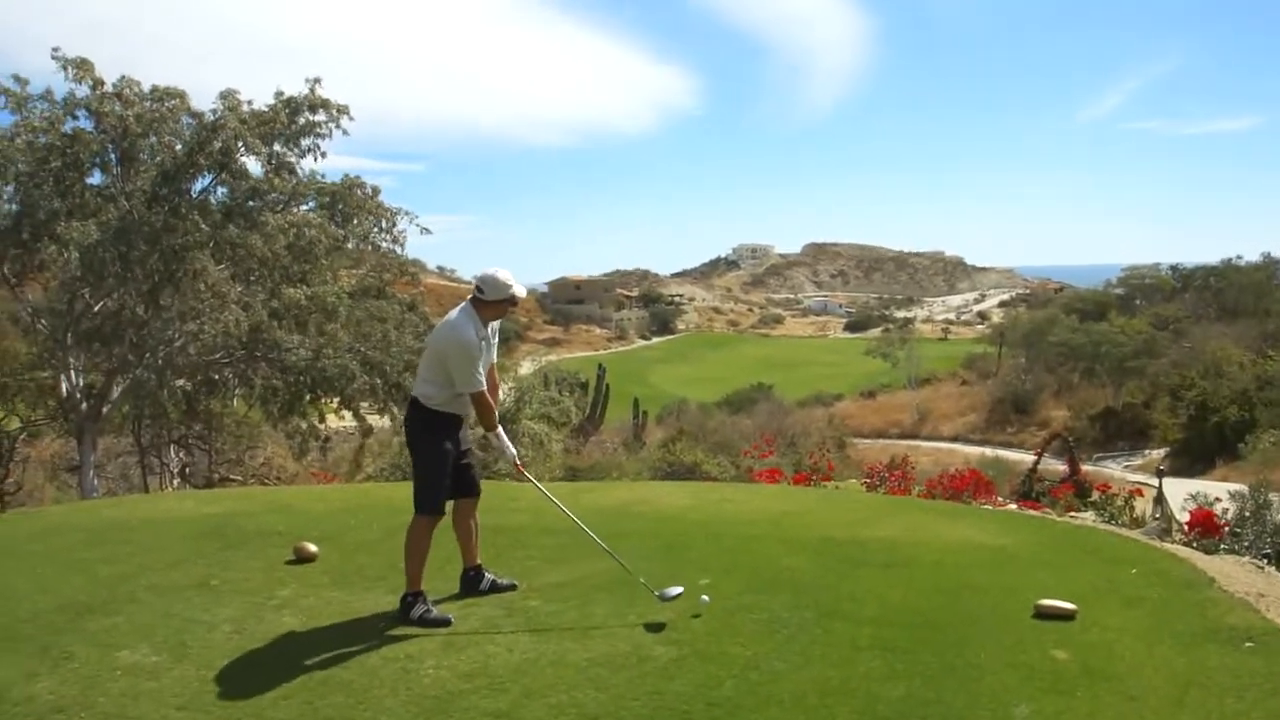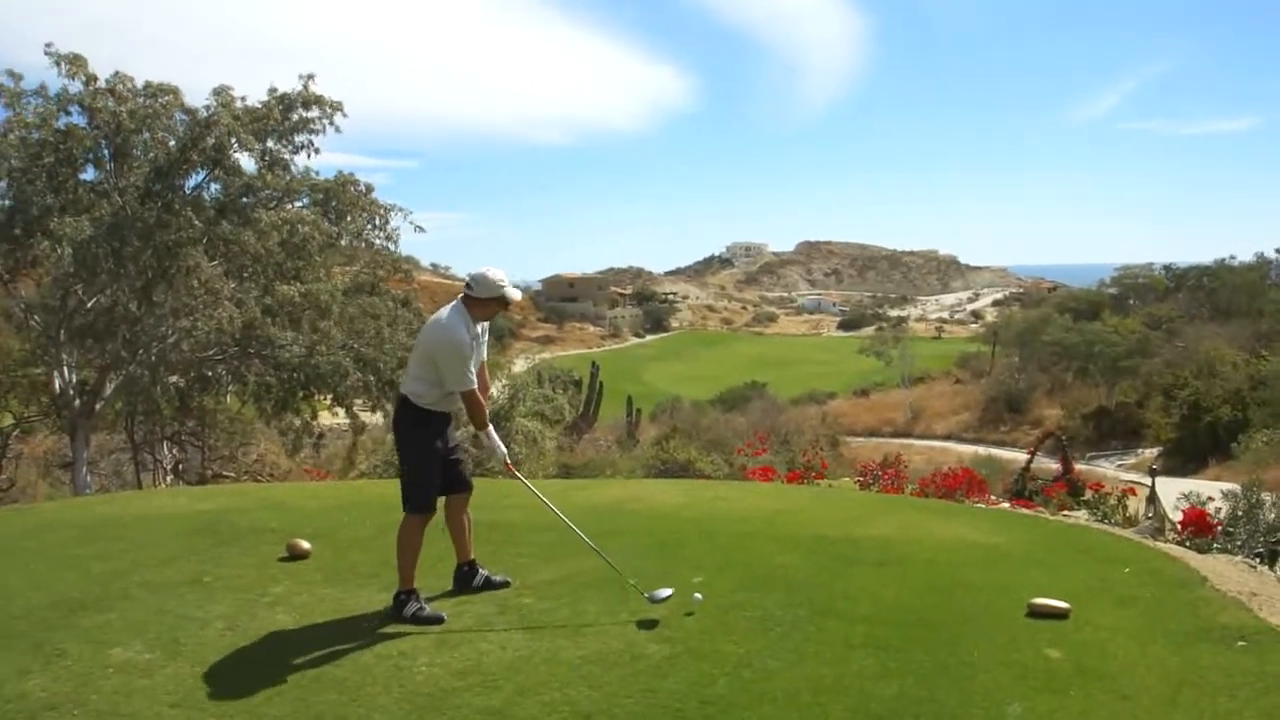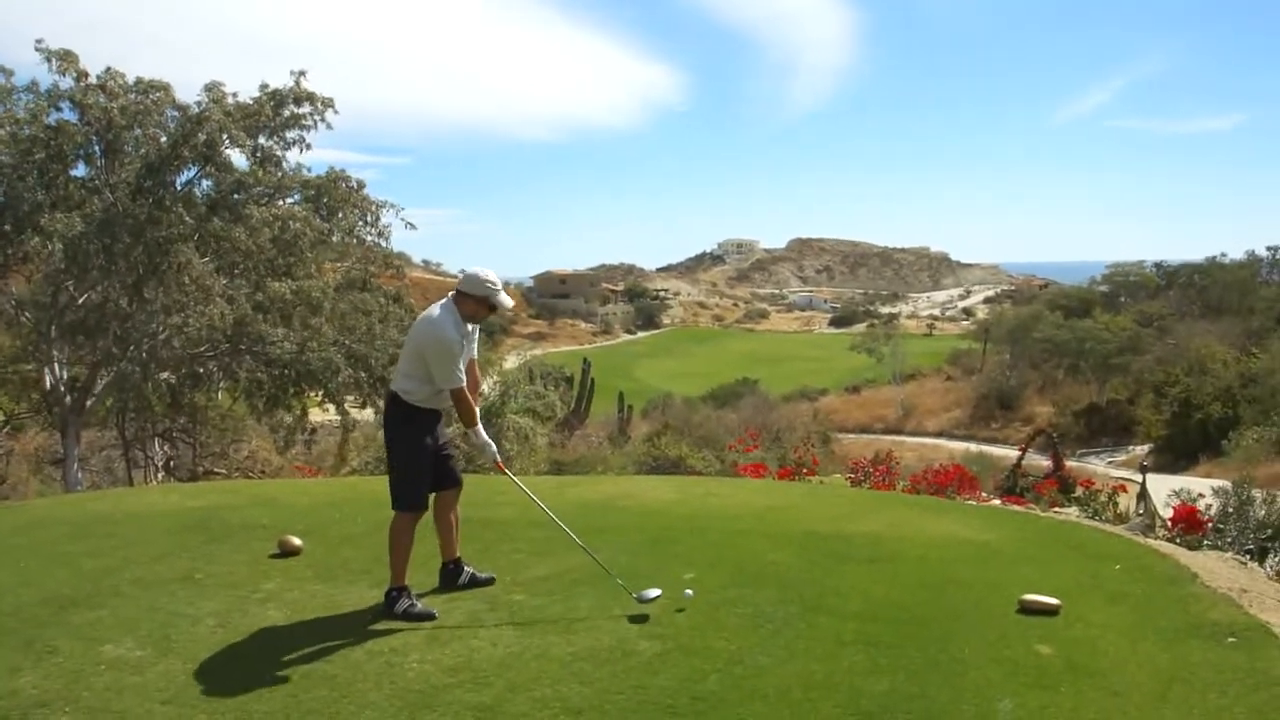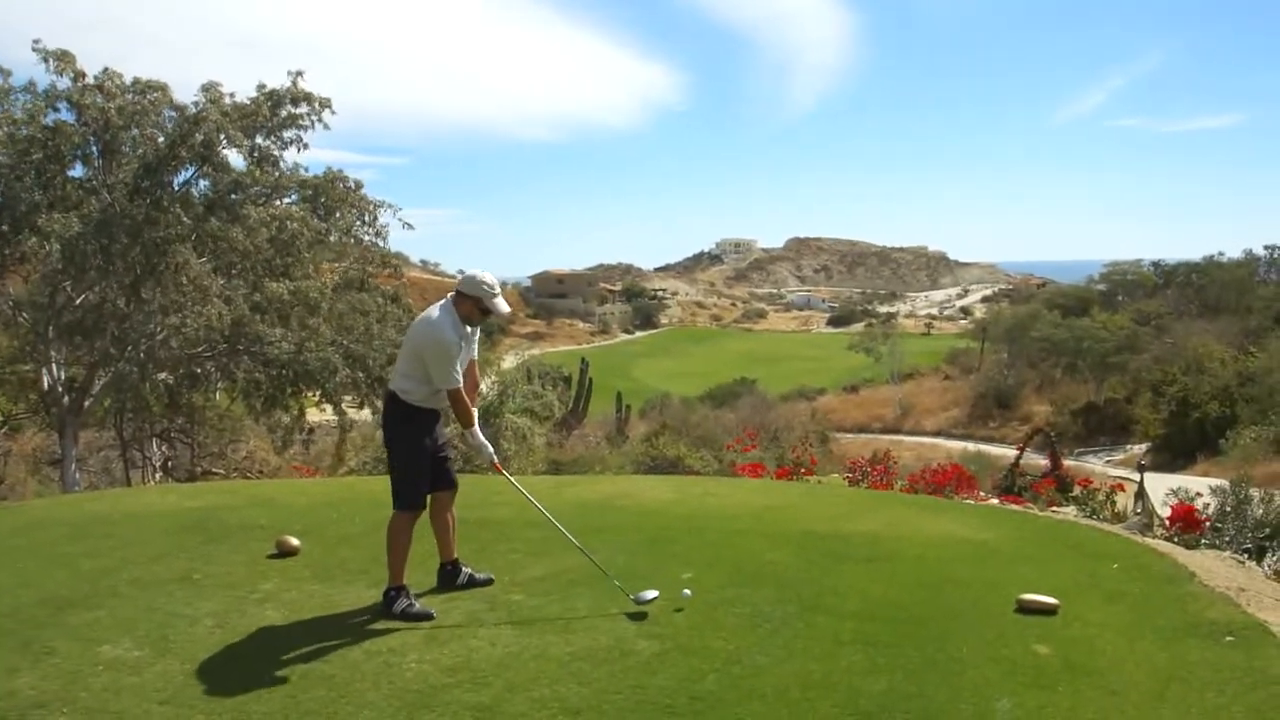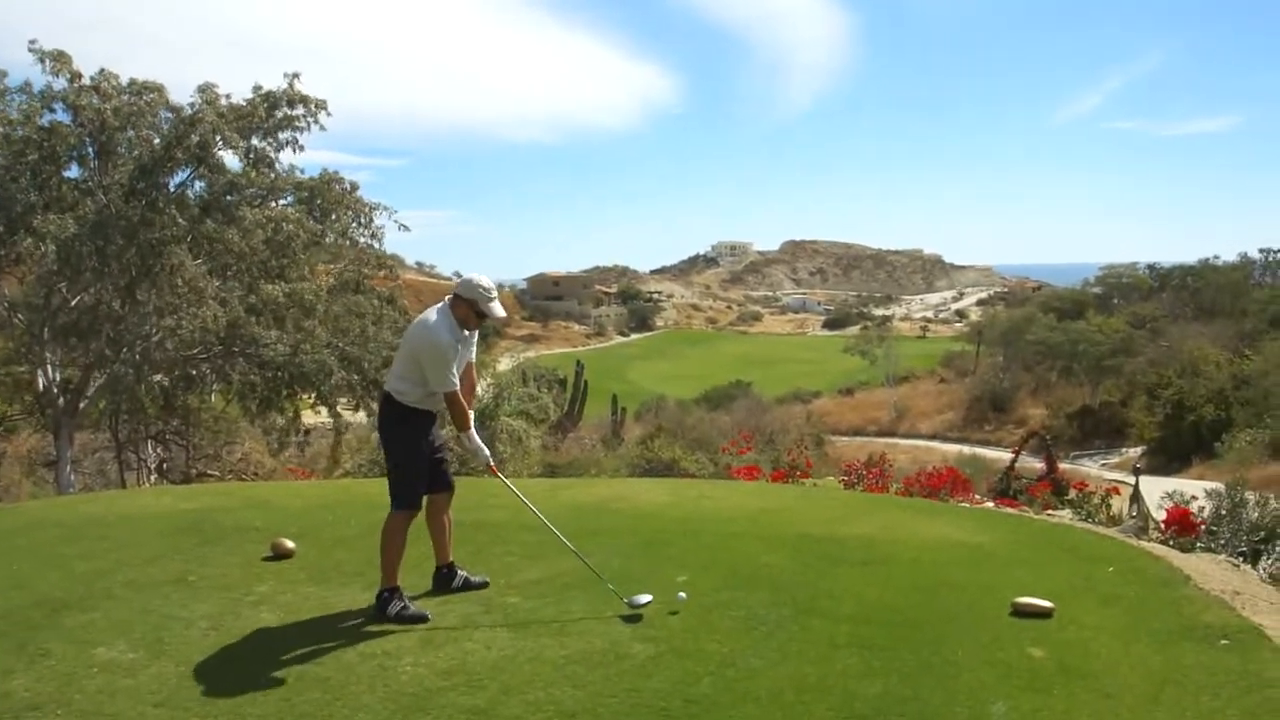
dt=0.1s
person 1, frame 1
left shoulder: (487, 323)
right shoulder: (461, 336)
left elbow: (490, 377)
right elbow: (478, 397)
left wrist: (494, 427)
right wrist: (500, 440)
left hip: (451, 420)
right hip: (429, 421)
left knee: (468, 497)
right knee: (429, 512)
left ankle: (473, 575)
right ankle: (412, 598)
person 1, frame 2
left shoulder: (476, 322)
right shoulder: (451, 334)
left elbow: (481, 375)
right elbow: (469, 396)
left wrist: (485, 426)
right wrist: (491, 438)
left hip: (440, 417)
right hip: (418, 419)
left knee: (459, 493)
right knee: (420, 510)
left ankle: (467, 571)
right ankle: (405, 596)
person 1, frame 3
left shoulder: (467, 319)
right shoulder: (441, 332)
left elbow: (472, 373)
right elbow: (459, 393)
left wrist: (475, 423)
right wrist: (480, 437)
left hip: (430, 414)
right hip: (408, 416)
left knee: (449, 489)
right knee: (410, 507)
left ankle: (452, 568)
right ankle: (397, 592)
person 1, frame 4
left shoulder: (466, 321)
right shoulder: (440, 332)
left elbow: (471, 374)
right elbow: (456, 394)
left wrist: (473, 422)
right wrist: (476, 438)
left hip: (429, 414)
right hip: (406, 416)
left knee: (445, 491)
right knee: (409, 507)
left ankle: (450, 569)
right ankle: (395, 592)
person 1, frame 5
left shoulder: (465, 323)
right shoulder: (436, 335)
left elbow: (468, 374)
right elbow: (452, 396)
left wrist: (469, 424)
right wrist: (472, 440)
left hip: (425, 416)
right hip: (403, 417)
left knee: (442, 493)
right knee: (406, 506)
left ankle: (446, 572)
right ankle: (388, 593)
